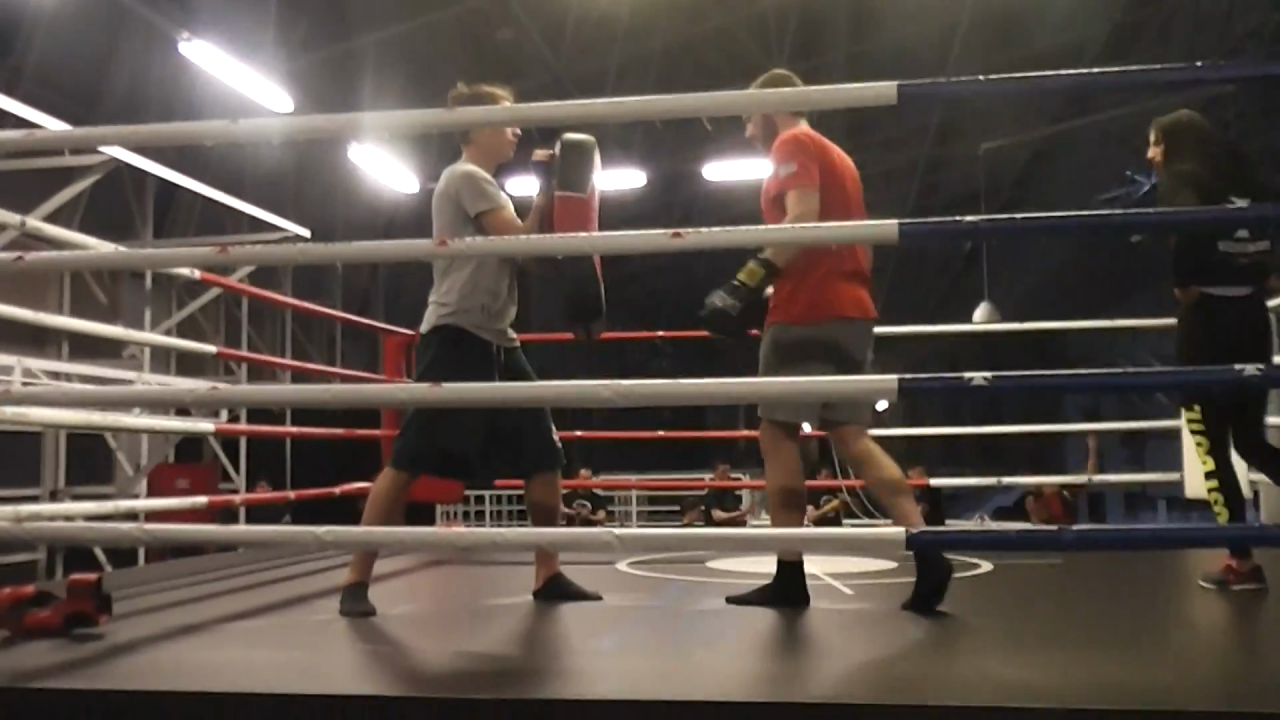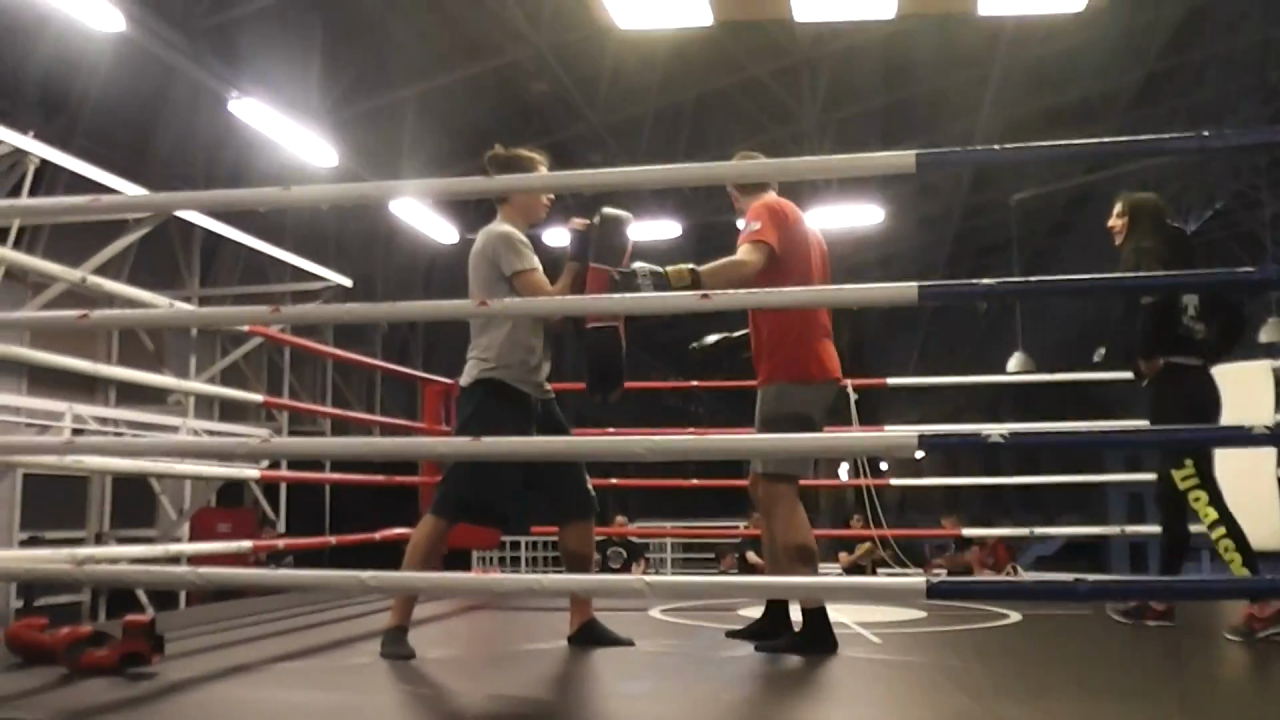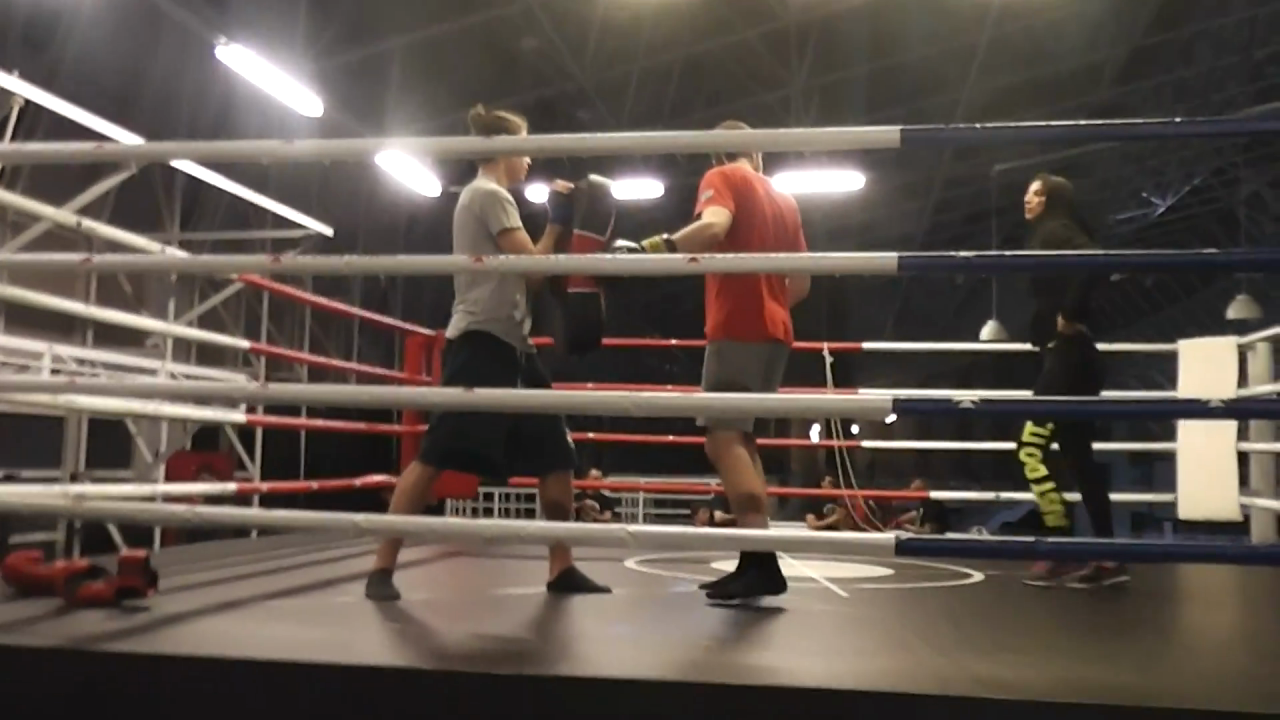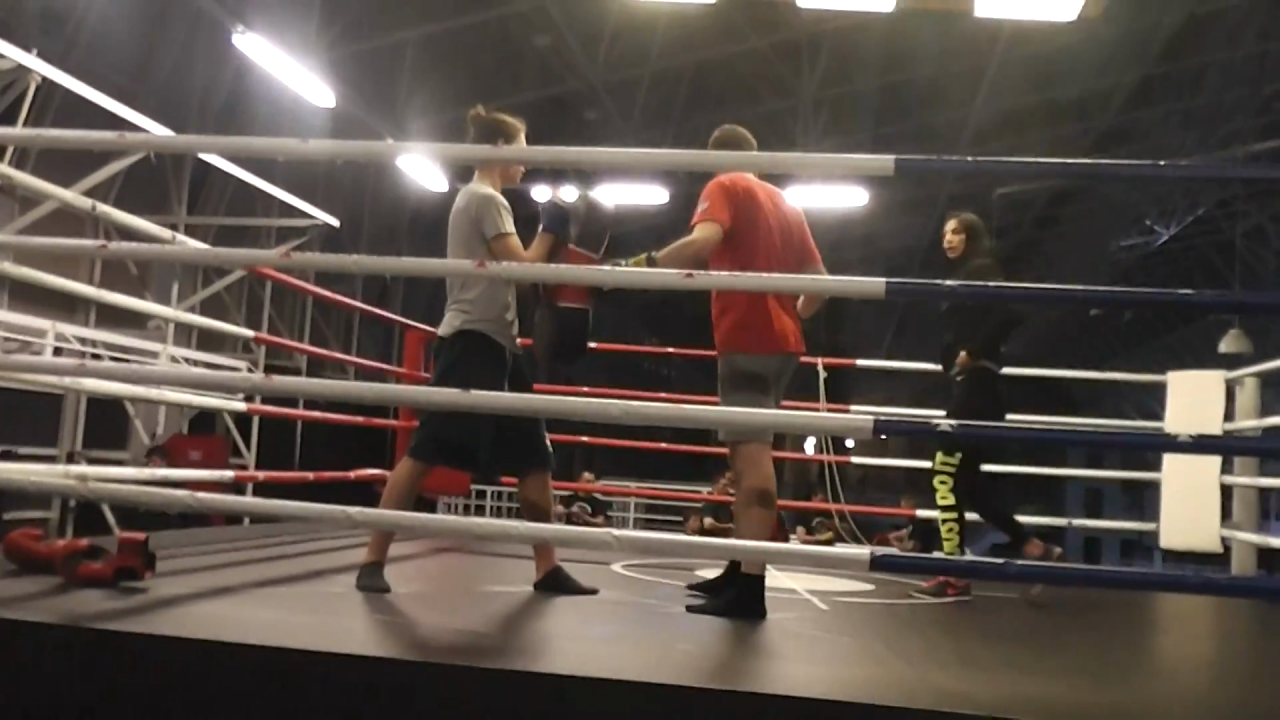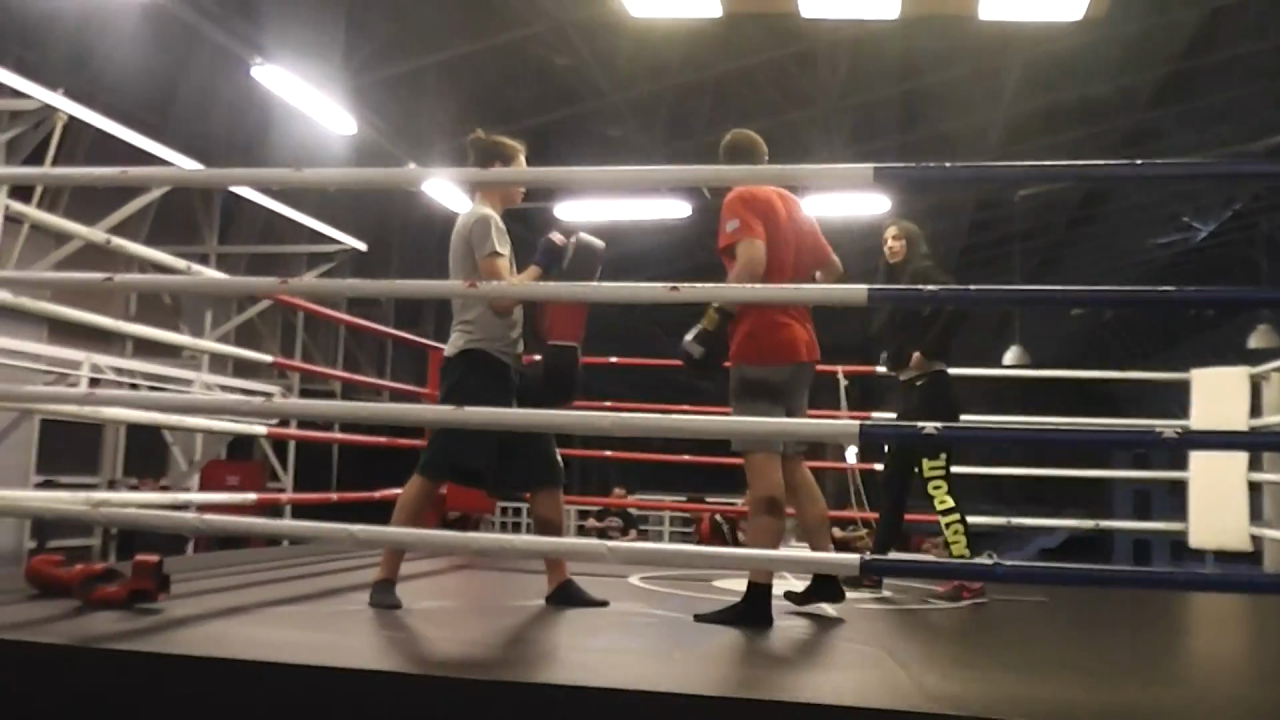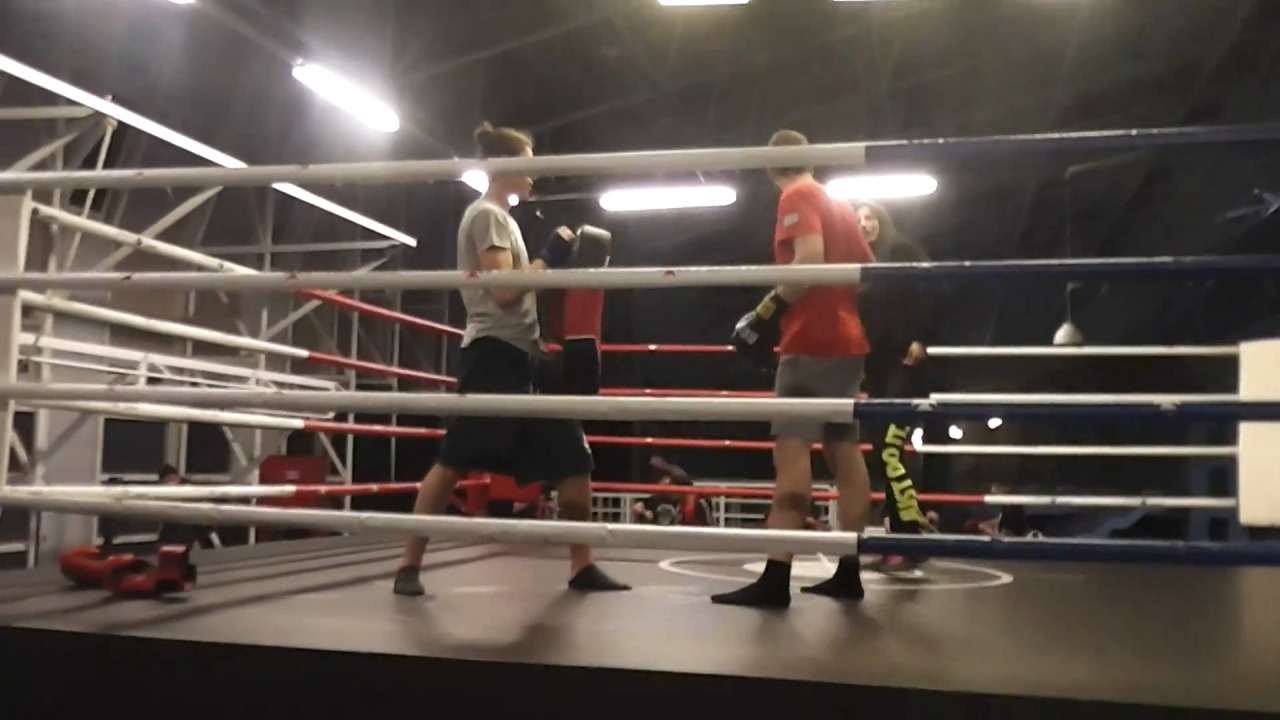
dt=0.4s
person 1, frame 1
left shoulder: (791, 144)
right shoulder: (839, 158)
left elbow: (802, 219)
left wrist: (747, 283)
left hip: (804, 314)
right hip: (852, 311)
left knee: (776, 433)
right knee: (853, 438)
left ankle: (789, 577)
right ankle: (926, 553)
person 1, frame 2
left shoulder: (767, 209)
right shoulder: (802, 224)
left elbow: (745, 265)
left wrist: (666, 278)
left hip: (793, 371)
right hip: (808, 368)
left knee: (775, 486)
right knee: (768, 485)
left ankle: (815, 623)
right ankle: (775, 615)
person 1, frame 3
left shoulder: (720, 178)
right shoulder: (784, 199)
left elbow: (714, 227)
right elbow: (801, 282)
left wrist: (651, 249)
left hip: (738, 330)
right hip: (773, 331)
left knee: (723, 440)
right knee: (740, 441)
left ankle: (764, 563)
right ankle: (751, 564)
person 1, frame 4
left shoulder: (724, 188)
right shoulder: (785, 203)
left elbow: (701, 242)
right elbow: (819, 282)
left wrist: (639, 265)
left hip: (746, 338)
right hip: (782, 341)
left knee: (751, 453)
right knee: (749, 453)
left ankle: (750, 587)
right ankle: (736, 571)
person 1, frame 5
left shoulder: (740, 200)
right shoulder: (792, 204)
left elbow: (751, 263)
right elbow: (831, 269)
left wrist: (714, 320)
left hip: (760, 348)
right hip: (798, 347)
left knee: (762, 464)
right knee: (791, 462)
left ankle: (757, 599)
right ankle: (826, 576)
person 1, frame 6
left shoulder: (796, 198)
right shoulder: (839, 204)
left elbow: (809, 259)
right elbow: (866, 271)
left wrist: (768, 310)
left hip: (812, 340)
right hip: (846, 340)
left knee: (791, 448)
right knee: (844, 450)
person 2, frame 1
left shoulder: (485, 188)
right shoulder: (466, 178)
right elbow: (522, 243)
left wrist: (549, 192)
right wrist: (546, 192)
left hip: (496, 340)
right hip: (456, 336)
left knee: (544, 455)
right knee: (410, 459)
left ankle: (548, 574)
right ankle: (356, 580)
person 2, frame 2
left shoulder: (516, 245)
right shoulder: (502, 238)
left elbow: (546, 312)
right elbow: (549, 305)
left wrist: (577, 261)
right wrist: (576, 258)
left hip: (530, 391)
right hip: (494, 388)
left knee: (577, 503)
right knee: (449, 507)
left ankle: (582, 620)
right ankle: (396, 624)
person 2, frame 3
left shoulder: (489, 199)
right shoulder: (489, 195)
left elbow: (524, 275)
left wrist: (558, 226)
right wrist: (557, 221)
left hip: (510, 344)
right hip: (480, 341)
left knee: (557, 455)
right knee: (436, 455)
left ankle: (561, 568)
right ankle: (383, 567)
person 2, frame 4
left shoulder: (477, 200)
right shoulder: (485, 199)
right elbow: (522, 270)
left wrist: (551, 234)
right wrist: (551, 229)
left hip: (496, 344)
right hip: (472, 341)
left knee: (536, 458)
right knee: (426, 451)
left ankle: (547, 569)
right ankle: (373, 560)
person 2, frame 5
left shoulder: (483, 222)
right shoulder: (483, 220)
right elbow: (502, 299)
left wrist: (543, 272)
right wrist: (542, 263)
left hip: (502, 363)
right hip: (477, 360)
left knee: (546, 472)
right knee: (435, 470)
left ankle: (558, 581)
right ankle: (385, 577)
person 2, frame 6
left shoulder: (502, 217)
right shoulder: (485, 214)
right elbow: (502, 291)
left wrist: (552, 267)
right wrist: (550, 257)
left hip: (522, 352)
right hip: (493, 350)
left knee: (572, 457)
right knee: (455, 460)
left ankle: (582, 566)
right ankle: (409, 566)
person 3, frame 1
left shoulder: (1179, 181)
right shoulder: (1239, 178)
left elbow: (1190, 226)
left wrist: (1183, 282)
left hip: (1207, 318)
left knee: (1210, 442)
left ankle: (1241, 560)
person 3, frame 2
left shoulder: (1138, 257)
right shoulder: (1179, 260)
left elbow: (1155, 302)
right elbow: (1231, 320)
left wrist: (1148, 354)
right wrist: (1202, 357)
left hip: (1172, 389)
right hip: (1197, 386)
left knee: (1200, 497)
right knee: (1174, 495)
right ankle: (1158, 598)
person 3, frame 3
left shoulder: (1054, 233)
right shoulder: (1051, 238)
left elbow: (1092, 267)
left wrist: (1069, 317)
right wrist: (1070, 315)
left hip: (1067, 356)
right hip: (1072, 357)
left knee: (1032, 448)
right knee: (1079, 457)
right ankle: (1107, 558)
person 3, frame 4
left shoulder: (980, 269)
right shoulder: (965, 275)
left elbow: (1007, 314)
left wrist: (971, 351)
right wrist: (956, 354)
left hip: (975, 385)
right hip: (973, 386)
left knee: (946, 473)
right knee: (969, 477)
left ankle: (954, 574)
right ankle: (1037, 549)
person 3, frame 5
left shoulder: (923, 271)
right shoulder: (894, 282)
left elbow: (953, 310)
left wrist: (926, 353)
right wrist: (894, 361)
left hip: (928, 388)
right hip: (912, 390)
left knee: (936, 482)
right knee: (894, 479)
left ankle: (969, 578)
person 3, frame 6
left shoulder: (902, 250)
left elbow: (933, 295)
left wrist: (920, 340)
right wrist: (863, 367)
left hip: (906, 364)
right hip: (878, 367)
left knee: (889, 448)
right knee: (886, 453)
left ankle: (912, 536)
